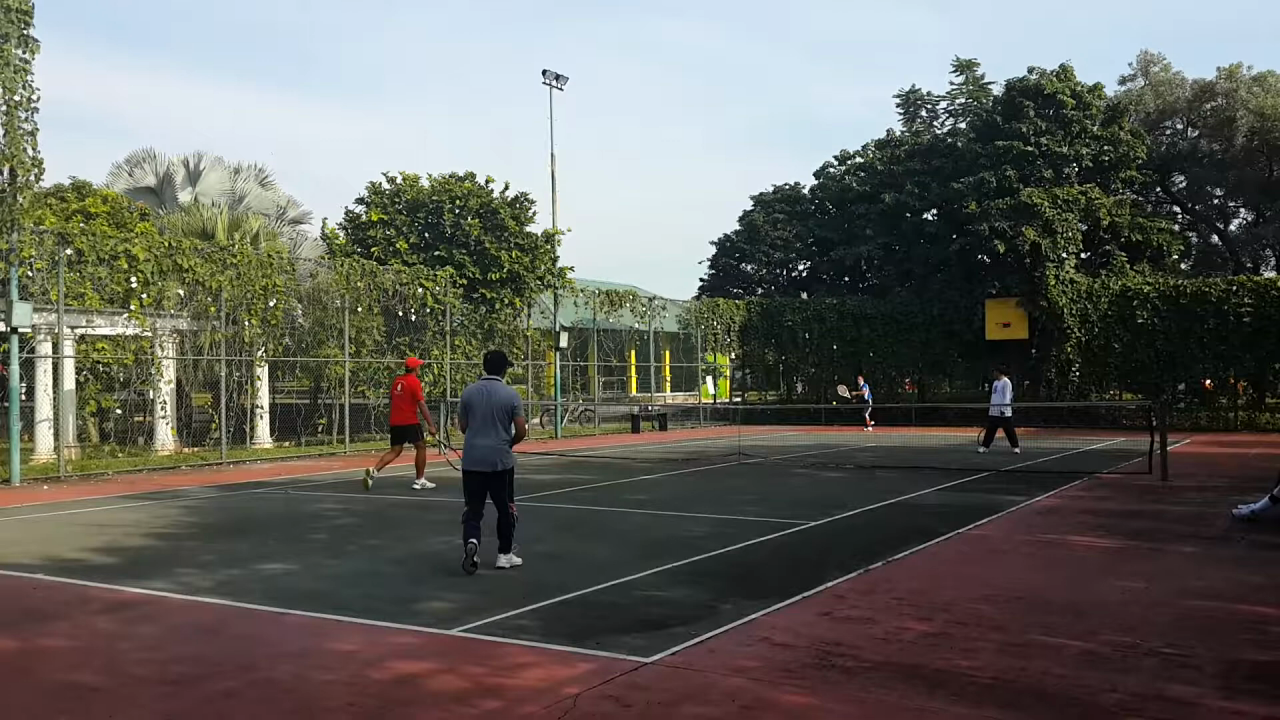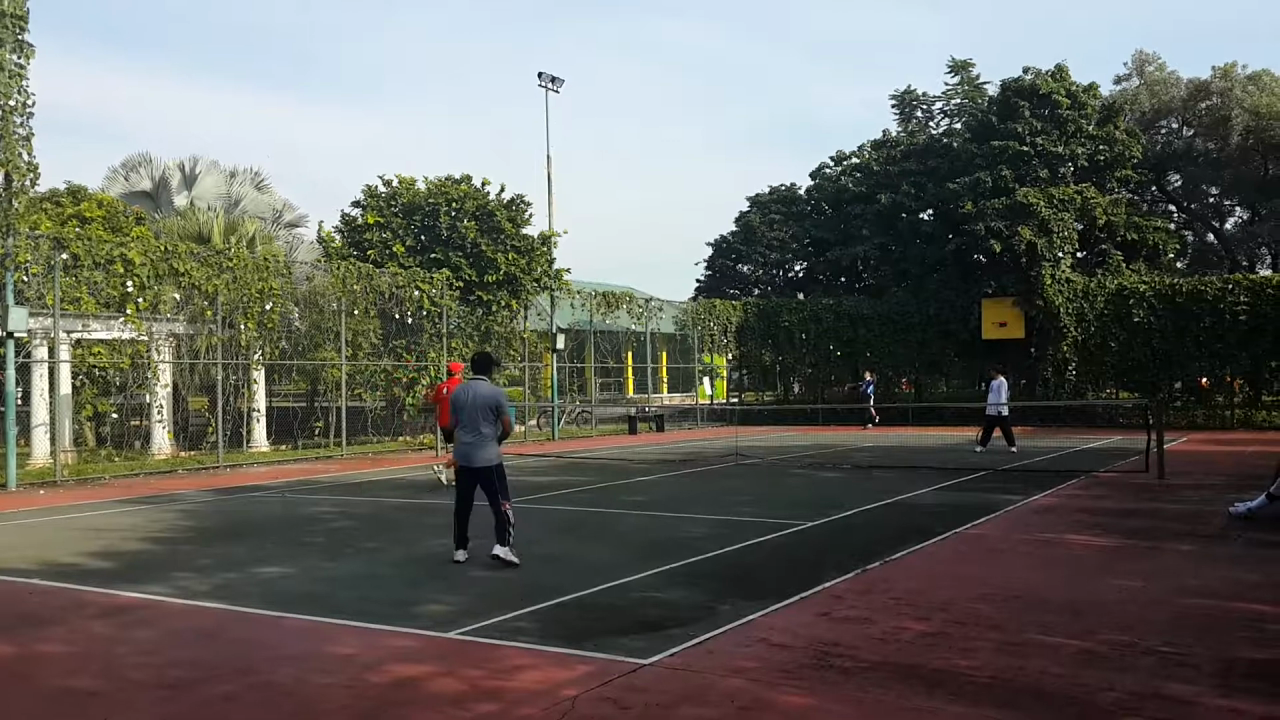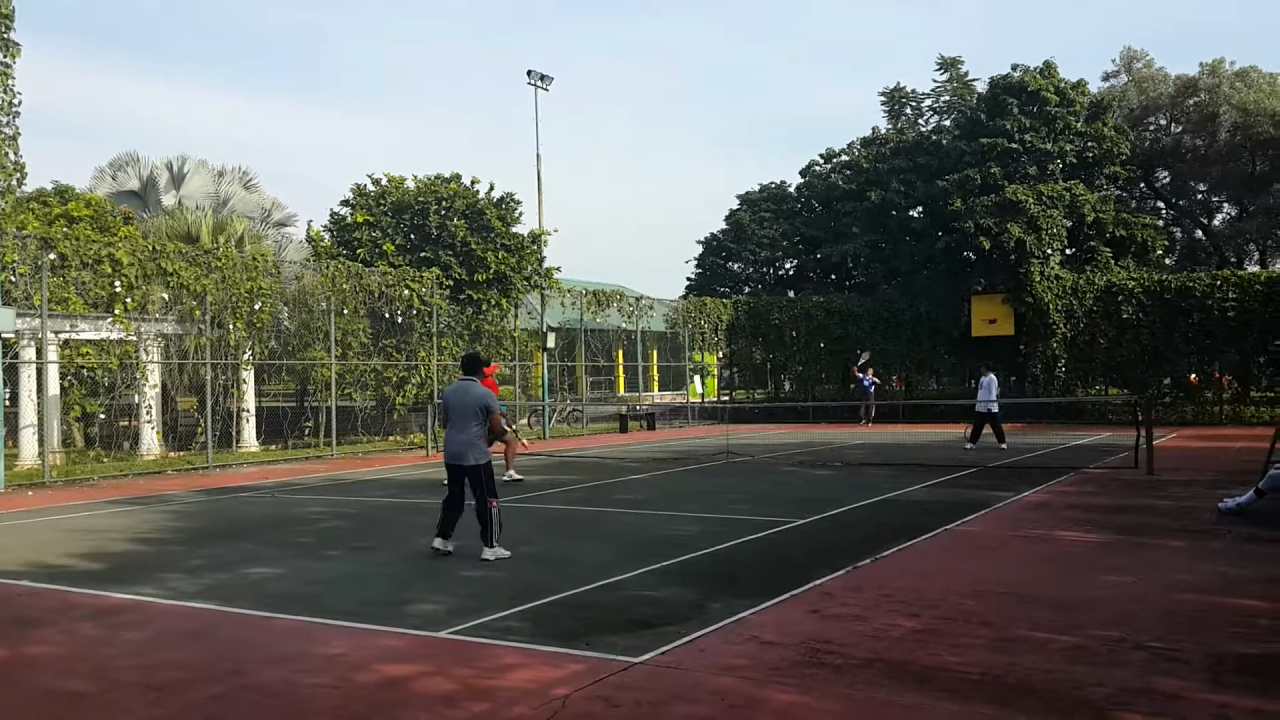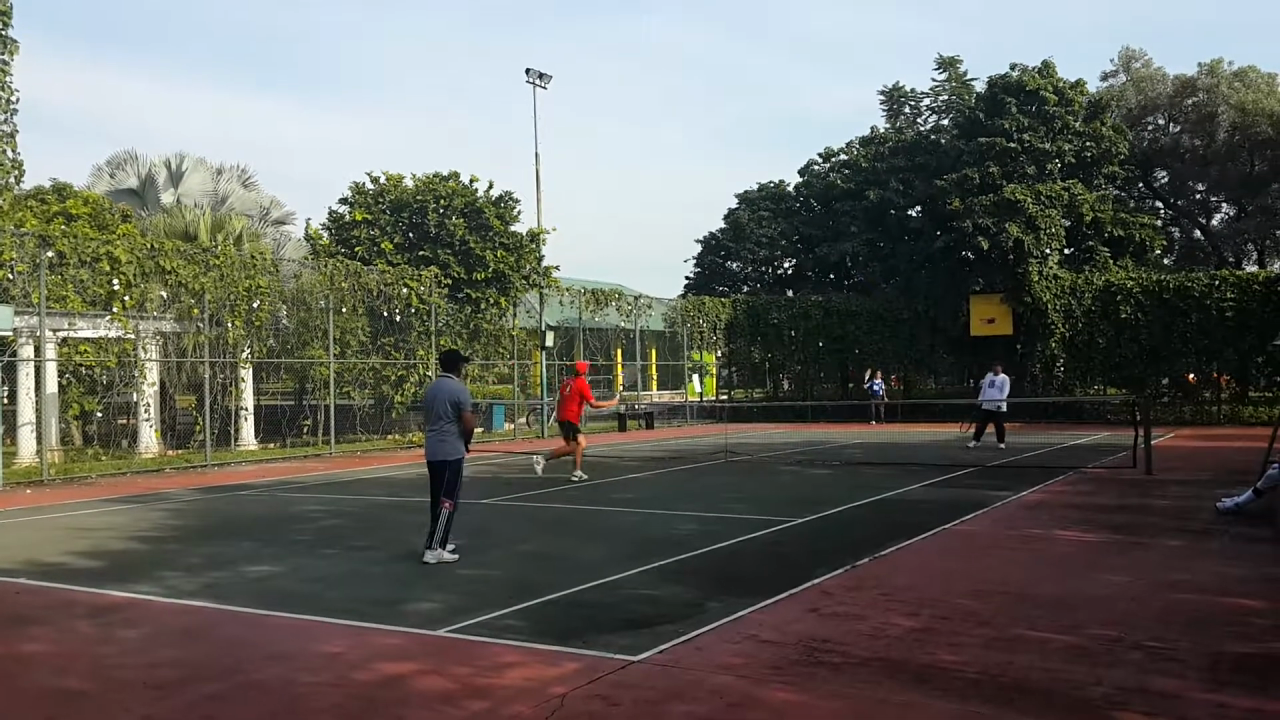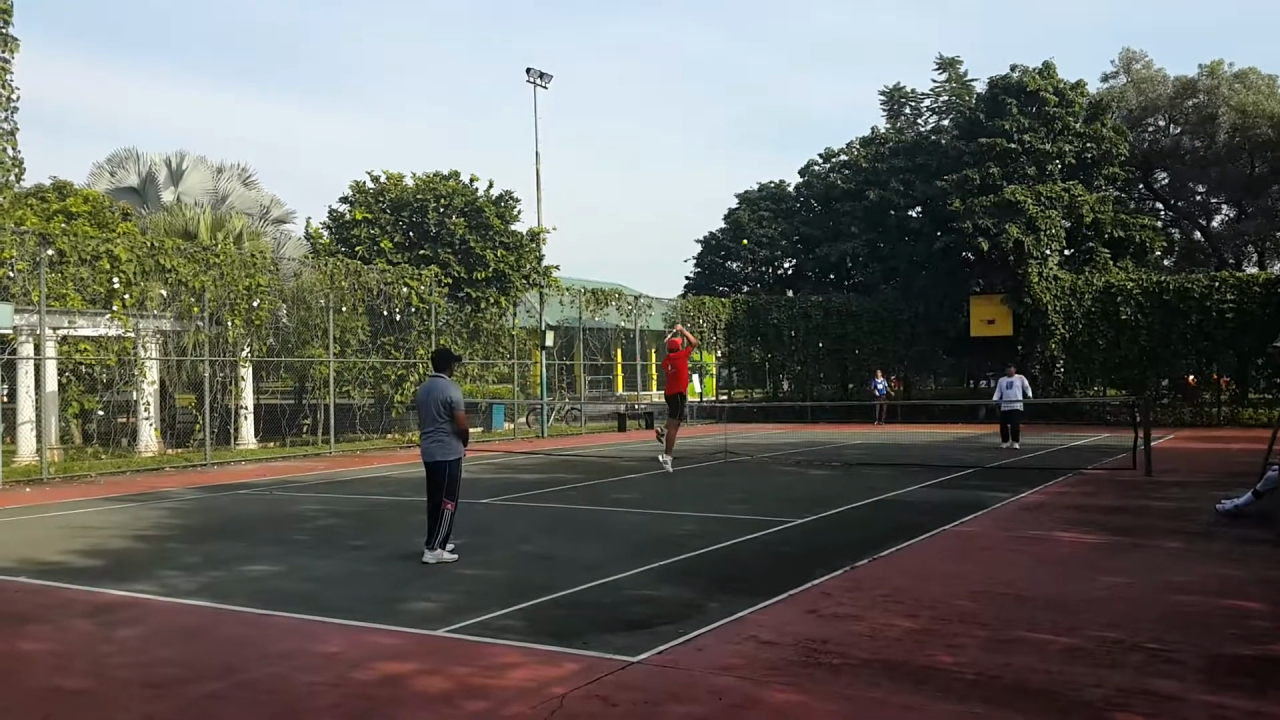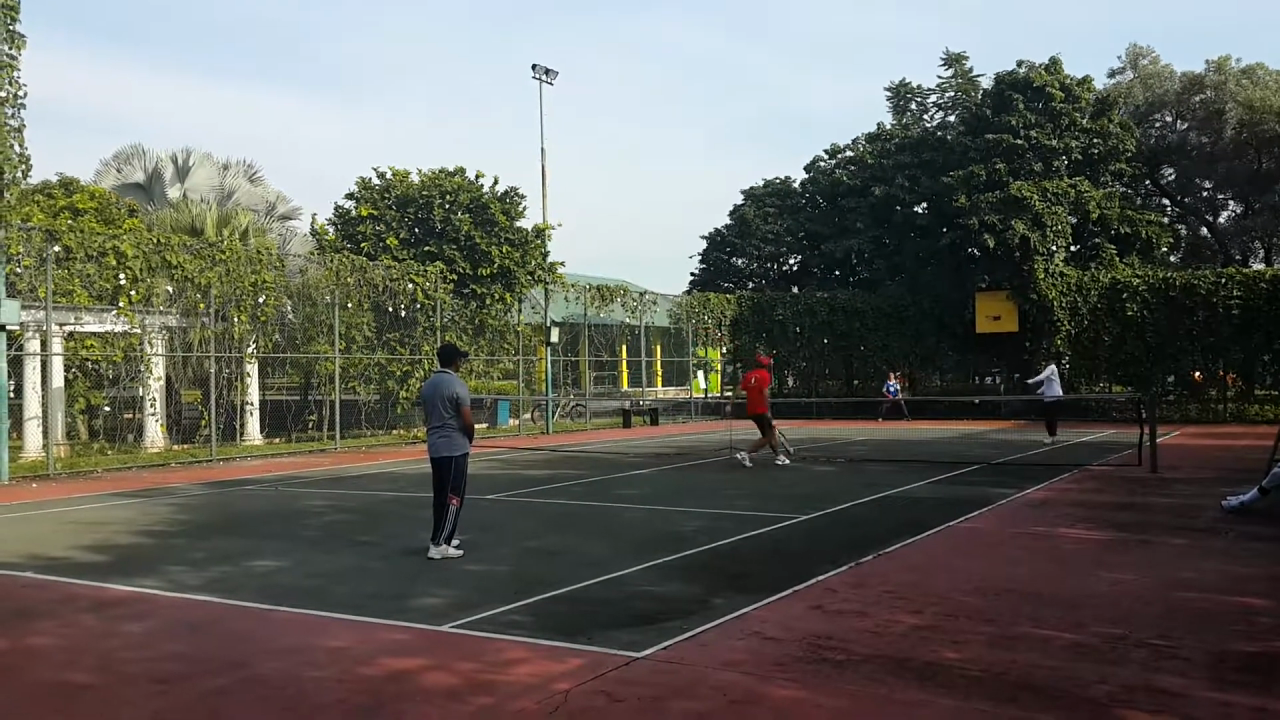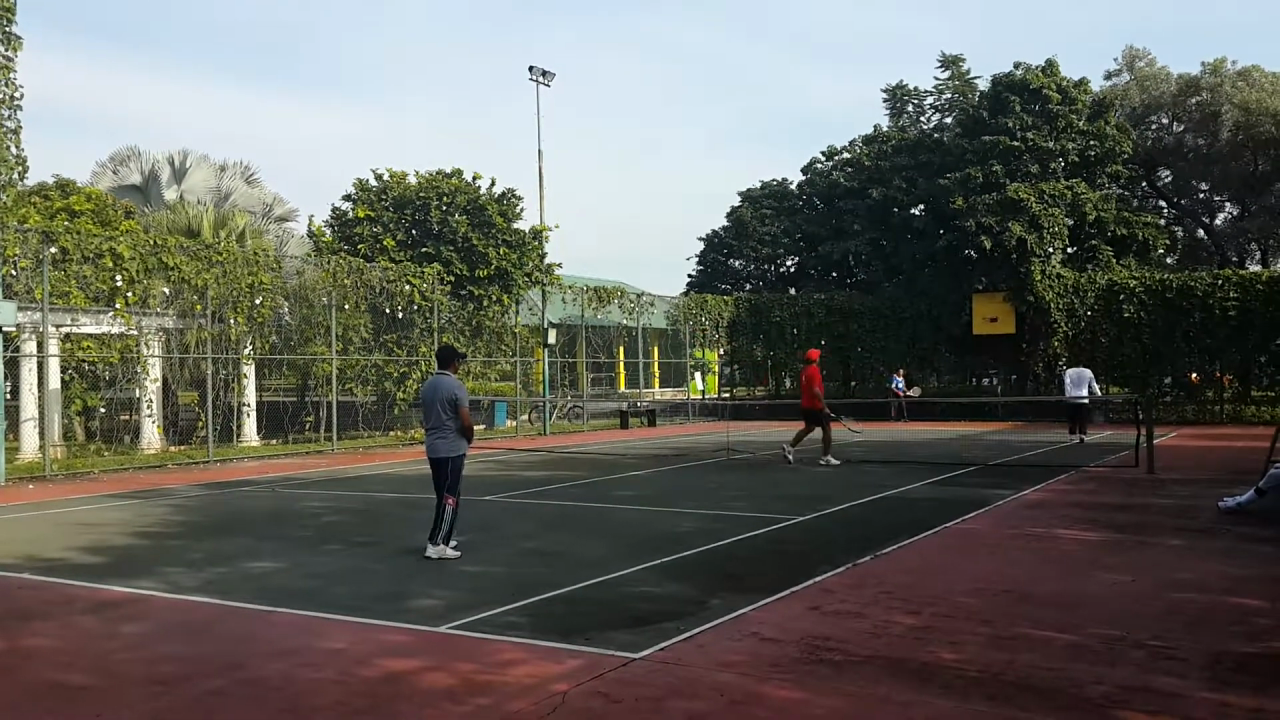
dt=0.5s
person 1, frame 1
left shoulder: (468, 392)
right shoulder: (511, 395)
left elbow: (463, 426)
right elbow: (521, 431)
left hip: (472, 459)
right hip: (500, 459)
left knee: (473, 508)
right knee: (505, 508)
left ankle: (472, 542)
right ankle: (504, 554)
person 1, frame 2
left shoulder: (457, 392)
right shoulder: (496, 393)
left elbow: (451, 426)
right elbow: (507, 429)
left hip: (462, 457)
right hip: (488, 457)
left knee: (462, 505)
right knee: (501, 504)
left ankle: (460, 549)
right ankle: (502, 546)
person 1, frame 3
left shoulder: (448, 392)
right shoulder: (485, 394)
left elbow: (443, 423)
right elbow: (498, 428)
right wrist: (488, 441)
left hip: (452, 454)
right hip: (477, 455)
left knee: (454, 497)
right knee: (488, 501)
left ankle: (441, 538)
right ankle: (491, 547)
person 1, frame 4
left shoulder: (430, 389)
right shoulder: (459, 389)
right elbow: (469, 425)
right wrist: (465, 442)
left hip: (432, 451)
right hip: (451, 452)
left knee: (438, 499)
right knee: (448, 501)
left ankle: (435, 543)
right ankle: (434, 549)
person 1, frame 5
left shoulder: (422, 389)
right shoulder: (451, 389)
right elbow: (462, 425)
right wrist: (464, 443)
left hip: (428, 451)
right hip: (448, 452)
left knee: (435, 500)
right knee: (447, 501)
left ankle: (436, 543)
right ankle: (433, 550)
person 1, frame 6
left shoulder: (427, 385)
right shoulder: (457, 385)
right elbow: (468, 421)
right wrist: (469, 440)
left hip: (435, 447)
right hip: (455, 448)
left knee: (441, 496)
right knee: (453, 497)
left ankle: (442, 538)
right ankle: (438, 545)
person 1, frame 7
left shoulder: (427, 386)
right shoulder: (456, 386)
right elbow: (466, 422)
right wrist: (469, 440)
left hip: (433, 448)
right hip: (452, 449)
left knee: (443, 496)
right knee: (449, 498)
left ankle: (441, 540)
right ankle: (436, 545)
